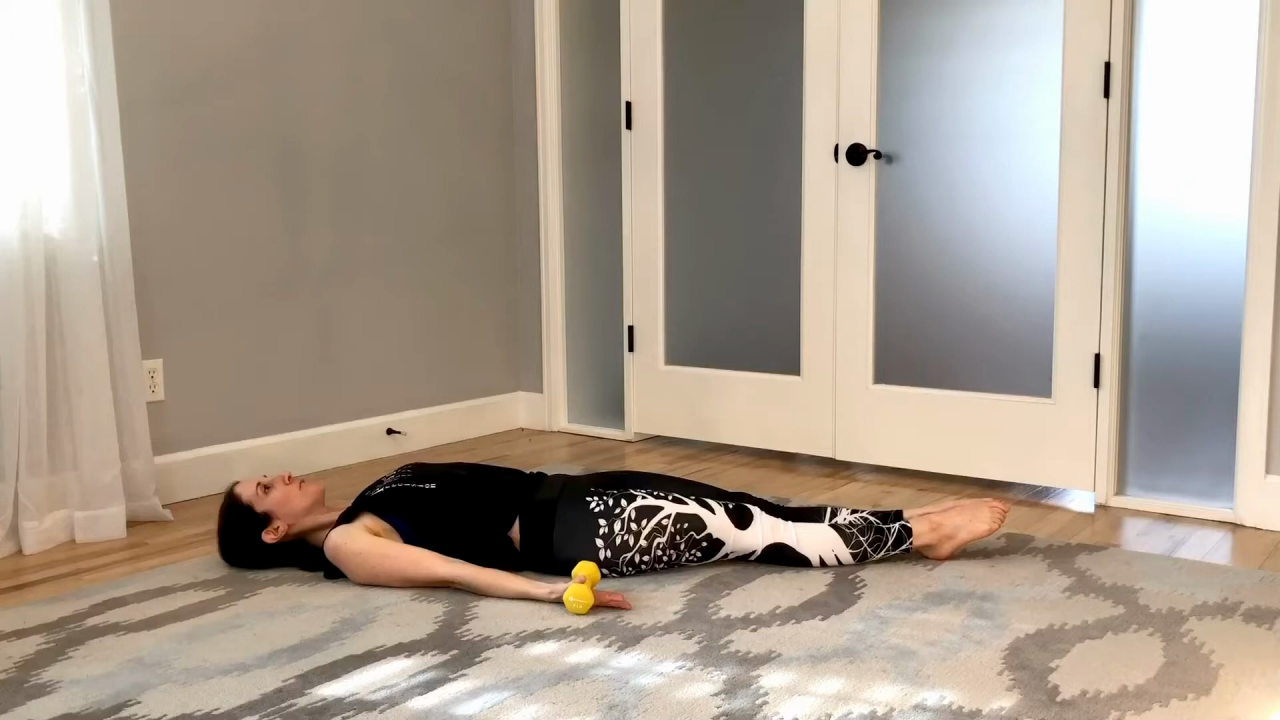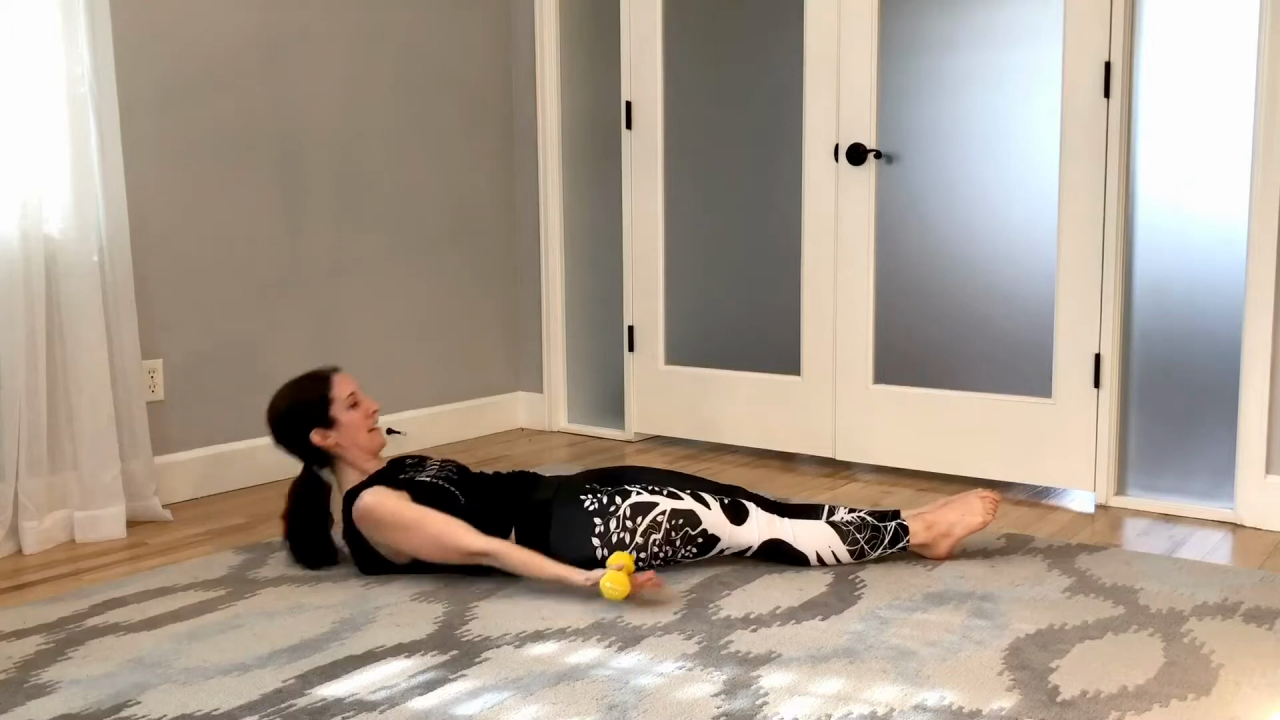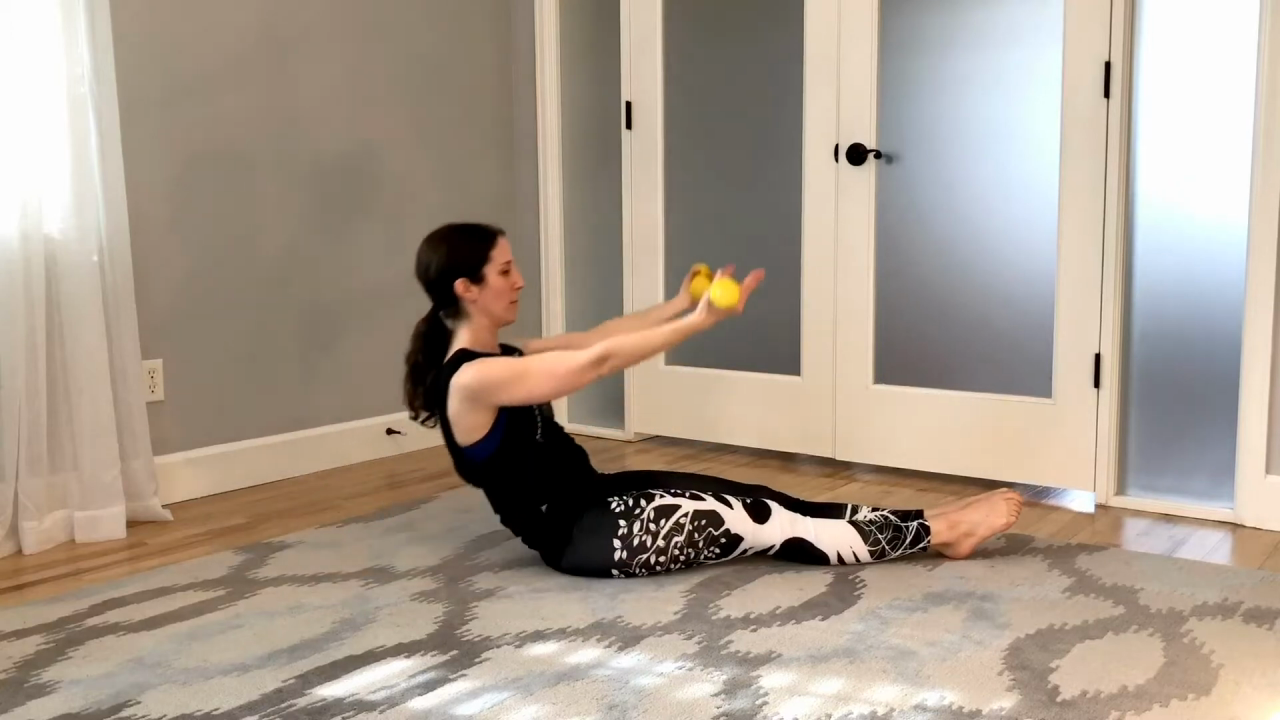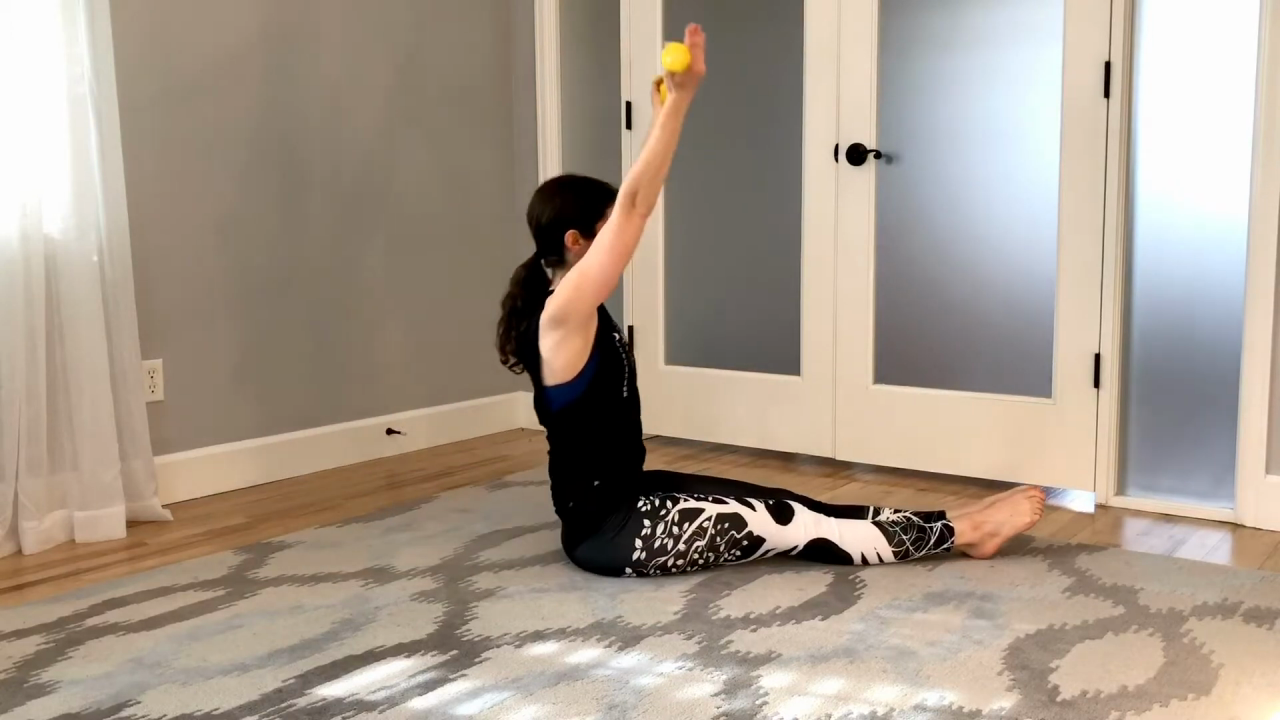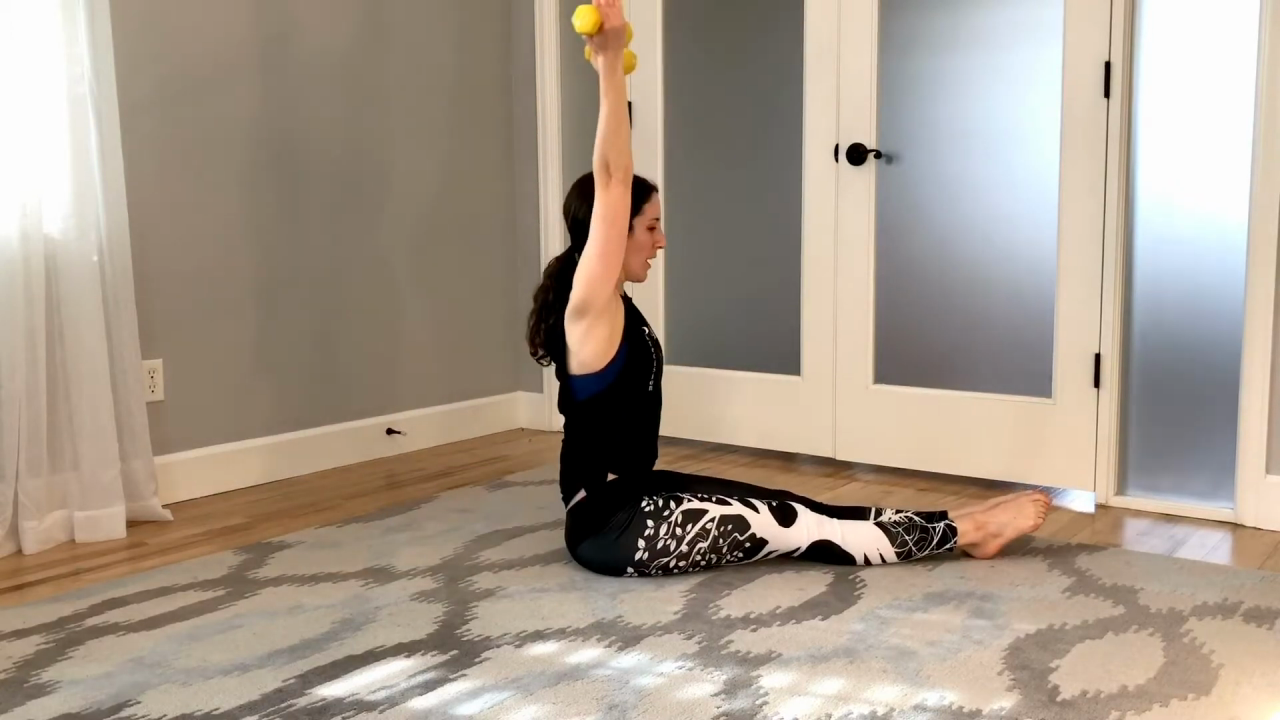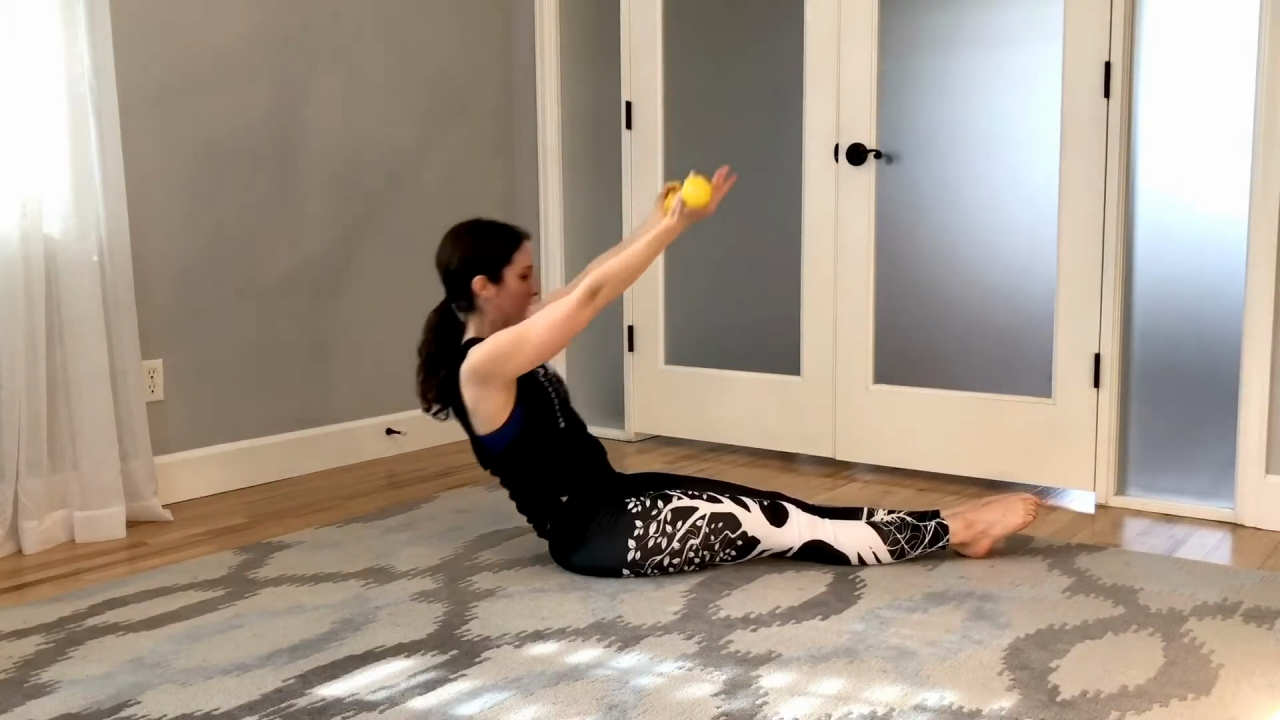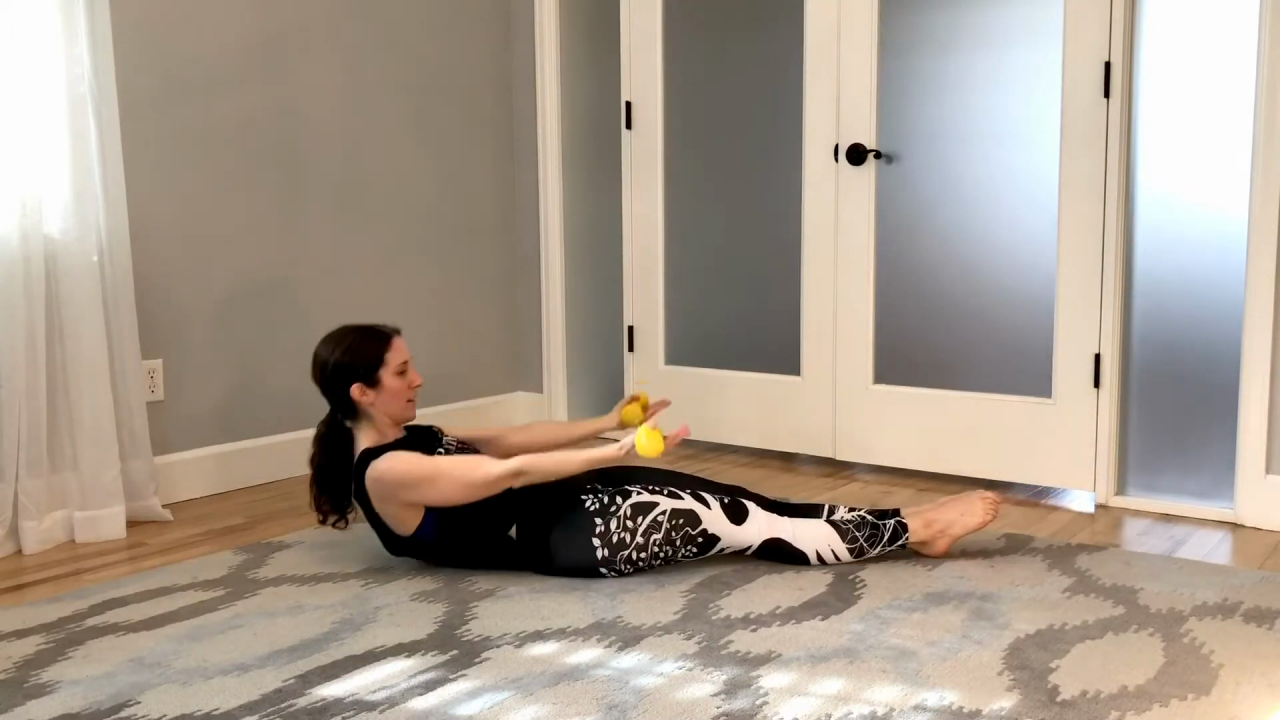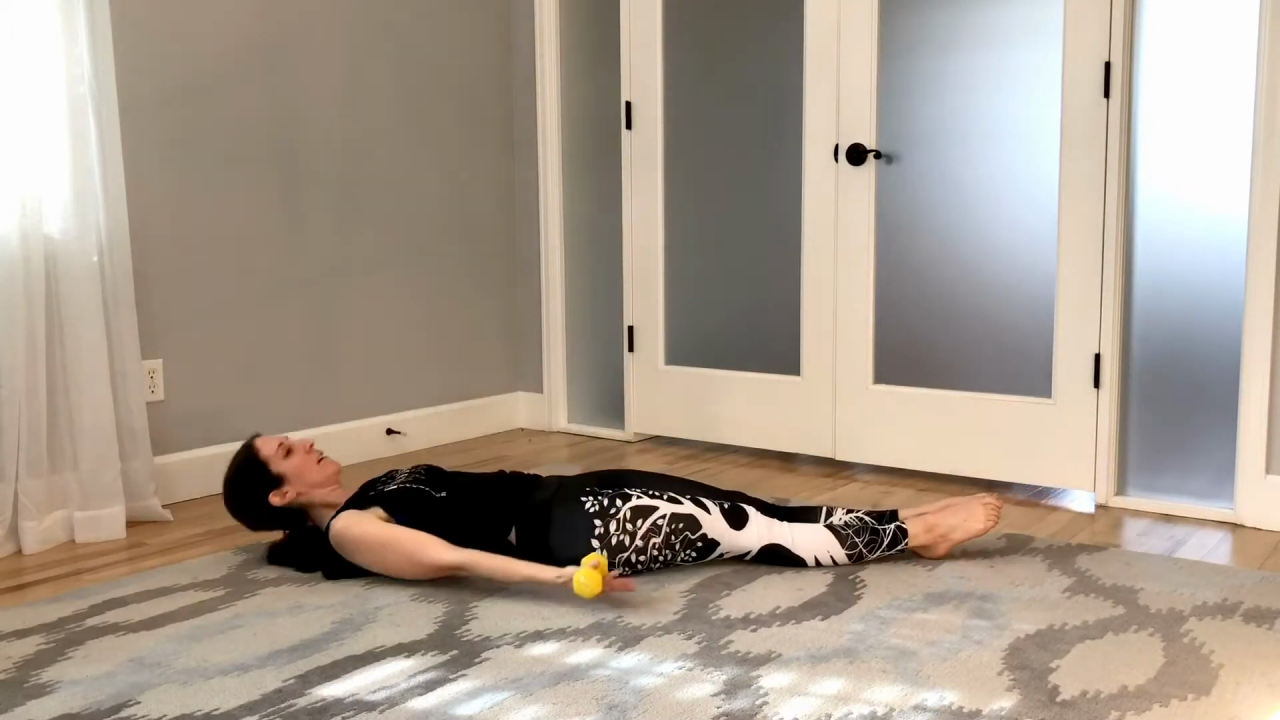
dt=0.5s
person 1, frame 1
left shoulder: (370, 508)
right shoulder: (346, 545)
right elbow: (451, 568)
right wrist: (551, 588)
left hip: (563, 496)
right hip: (565, 530)
left knee: (744, 507)
right knee: (745, 529)
left ankle: (908, 521)
right ankle: (914, 532)
person 1, frame 2
left shoulder: (391, 473)
right shoulder: (369, 507)
right elbow: (480, 547)
right wrist: (584, 578)
left hip: (562, 504)
right hip: (563, 531)
left knee: (730, 506)
right knee: (741, 528)
left ankle: (896, 526)
right ankle: (909, 528)
person 1, frame 3
left shoulder: (495, 358)
right shoulder: (473, 381)
left elbow: (590, 339)
right elbow: (597, 361)
left wrist: (676, 306)
right wrist: (697, 322)
left hip: (599, 500)
right hip: (582, 535)
left knee: (759, 503)
right knee: (759, 524)
left ankle: (931, 525)
right ankle: (934, 533)
person 1, frame 4
left shoulder: (576, 310)
right shoulder: (564, 311)
left elbow: (625, 209)
right elbow: (631, 208)
left wrist: (669, 104)
right wrist: (679, 101)
left hip: (625, 503)
right hip: (606, 529)
left knee: (788, 510)
right knee: (787, 526)
left ankle: (950, 523)
right ankle: (958, 533)
person 1, frame 5
left shoulder: (606, 306)
right shoulder: (591, 306)
left elbow: (612, 182)
right elbow: (610, 182)
left wrist: (610, 66)
right wrist: (609, 66)
left hip: (632, 500)
right hip: (611, 526)
left knee: (793, 511)
right knee: (786, 527)
left ankle: (953, 525)
right ankle: (960, 532)
person 1, frame 6
left shoulder: (500, 341)
right shoulder: (484, 363)
left elbow: (585, 286)
right elbow: (589, 296)
left wrist: (659, 223)
right wrist: (678, 221)
left hip: (610, 501)
right hip: (594, 533)
left knee: (769, 509)
right knee: (771, 524)
left ankle: (949, 524)
right ankle: (951, 531)
person 1, frame 7
left shoulder: (406, 438)
right shoulder: (385, 472)
left elbow: (511, 438)
right elbow: (509, 472)
left wrist: (608, 424)
right wrist: (618, 449)
left hip: (569, 505)
right hip: (563, 537)
left knee: (739, 504)
right knee: (735, 523)
left ankle: (900, 524)
right ankle: (908, 530)
person 1, frame 8
left shoulder: (371, 497)
right shoulder: (347, 531)
right elbow: (451, 557)
right wrist: (559, 575)
left hip: (557, 497)
right hip: (560, 527)
left knee: (740, 507)
right knee: (738, 529)
left ankle: (902, 521)
right ankle: (914, 534)
